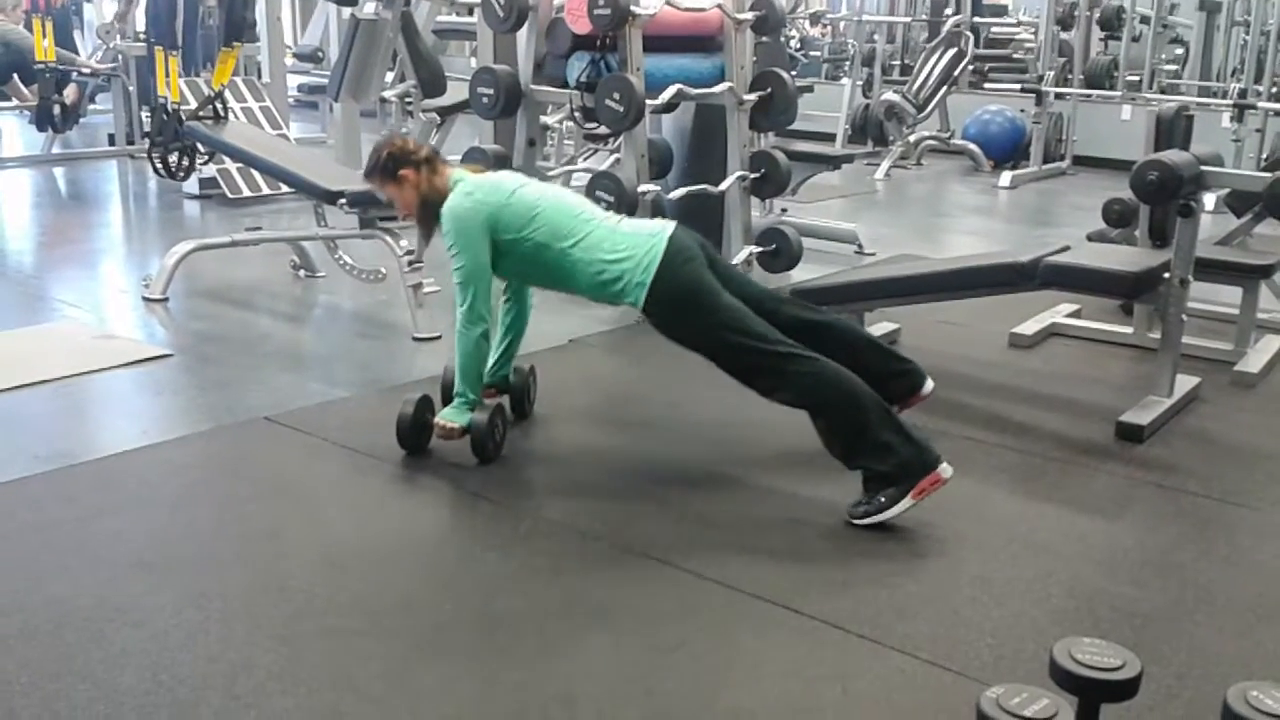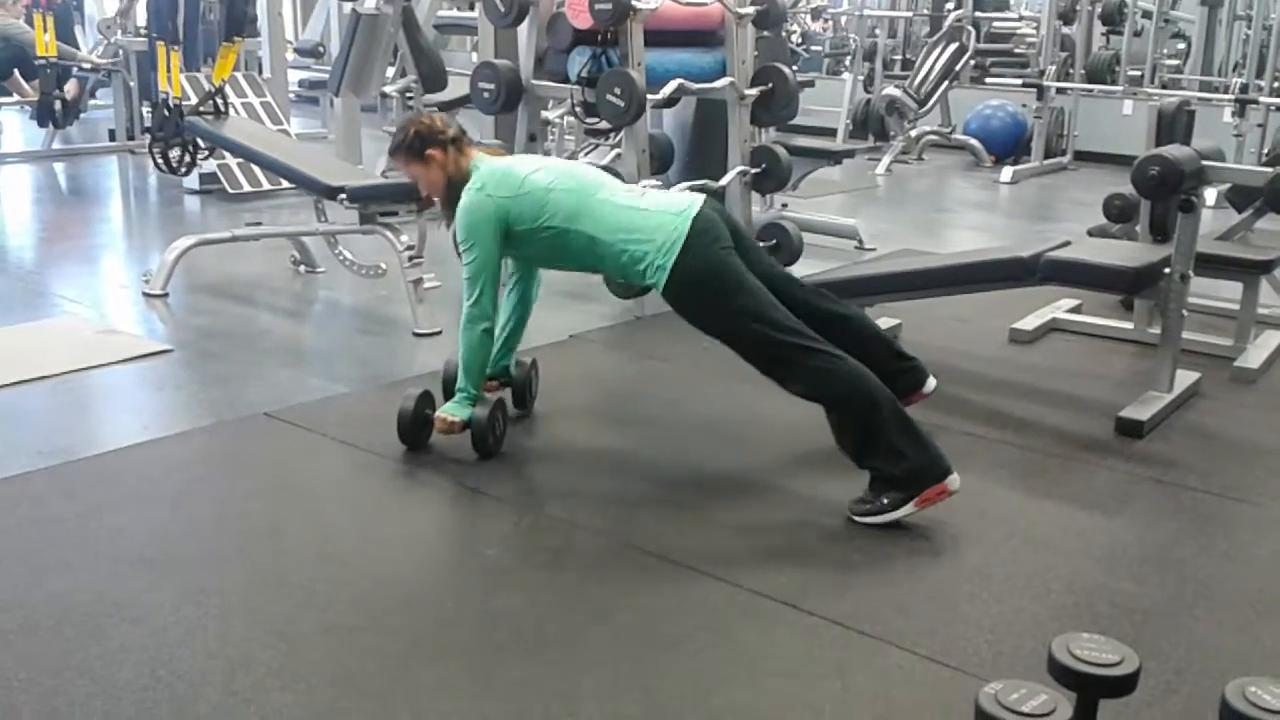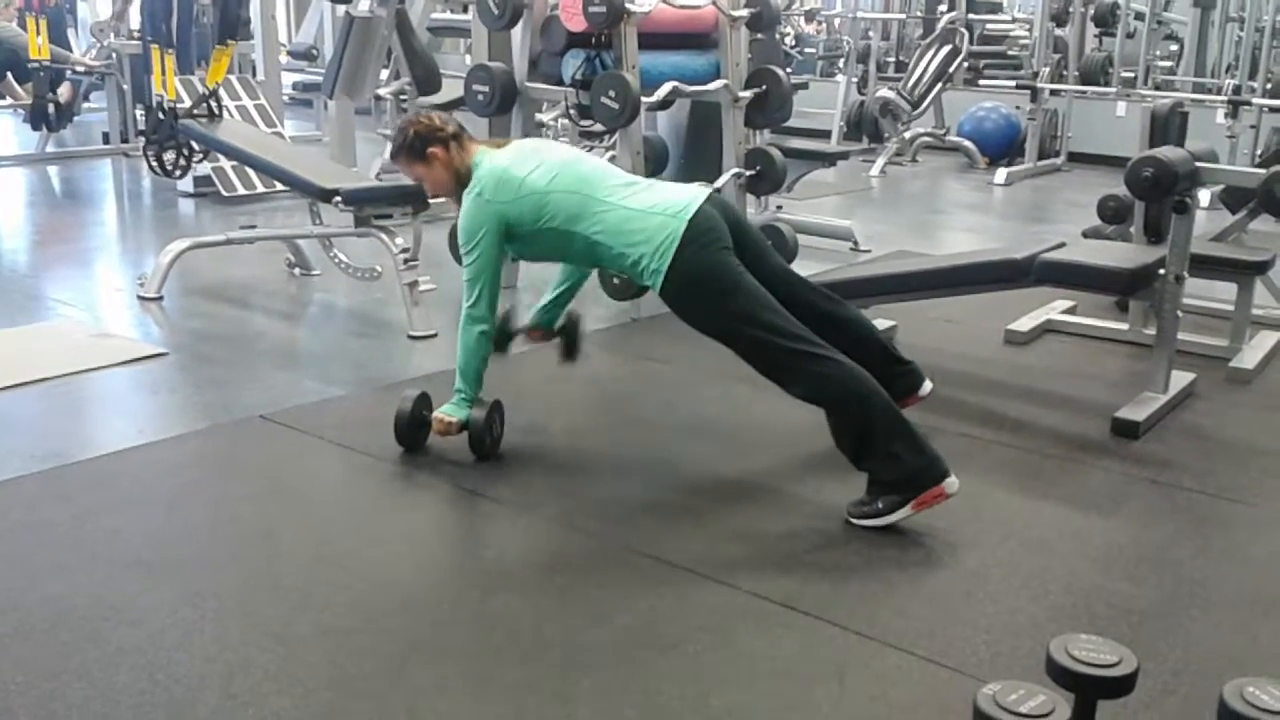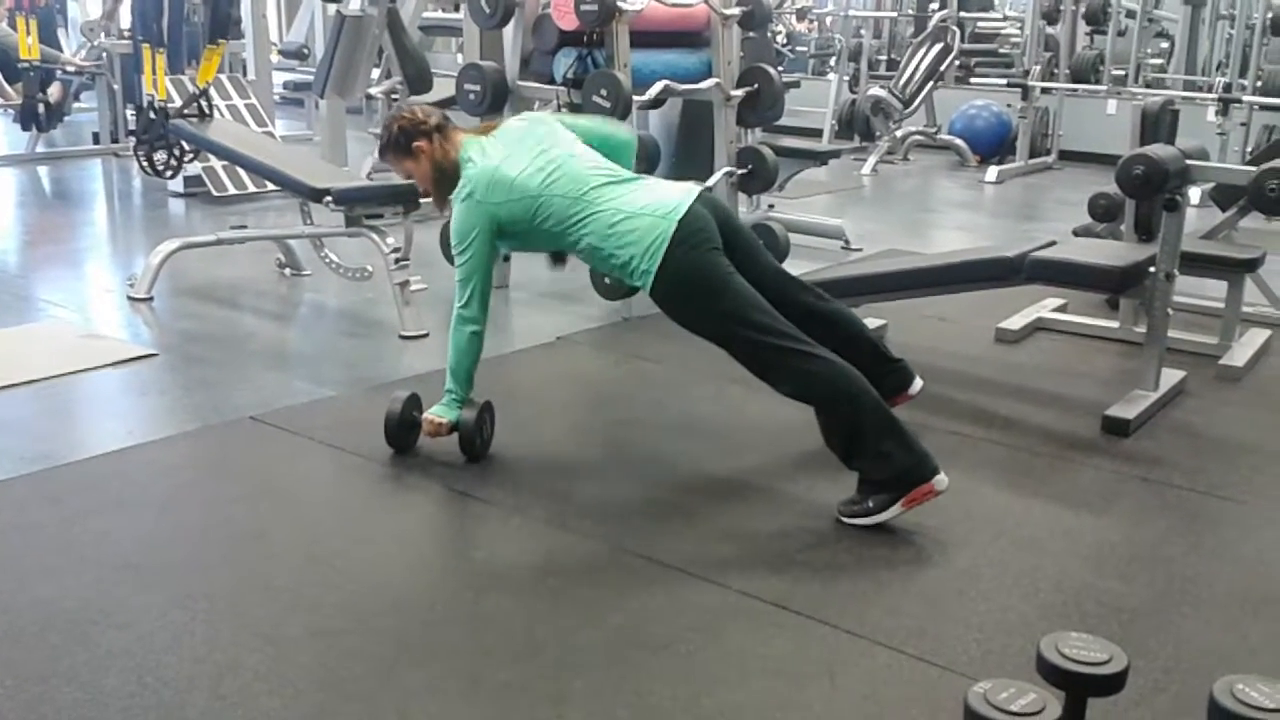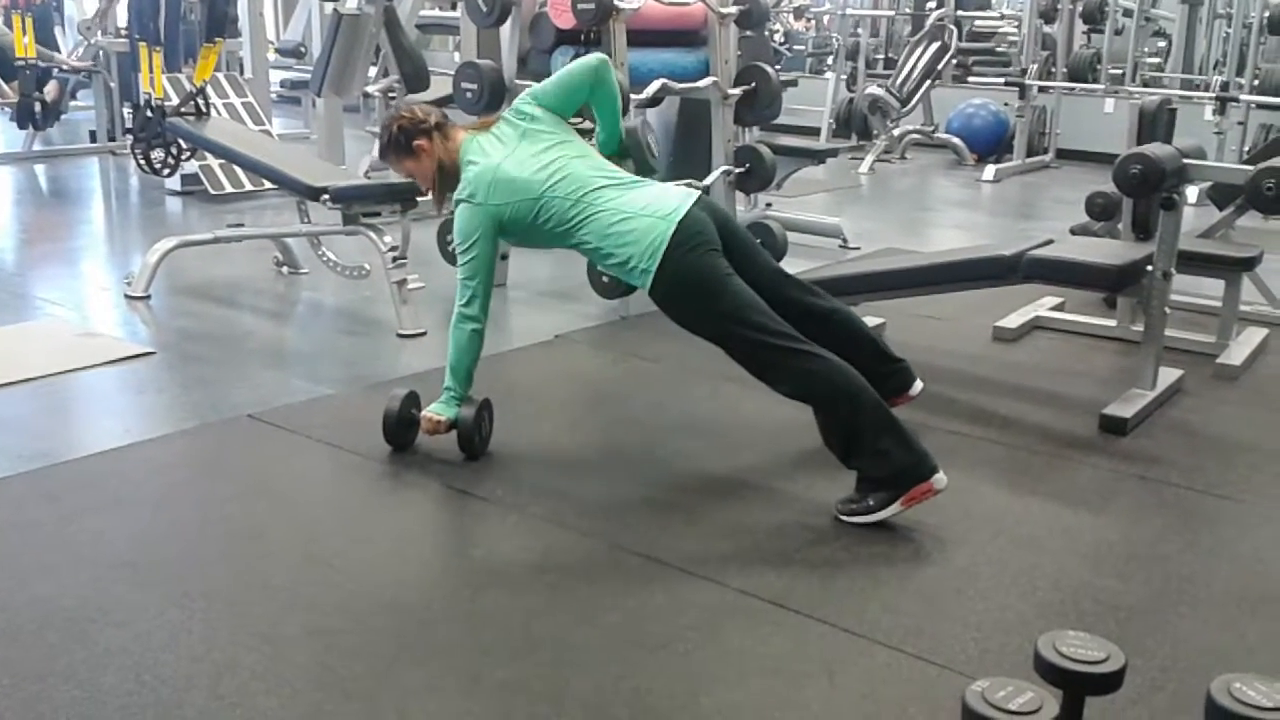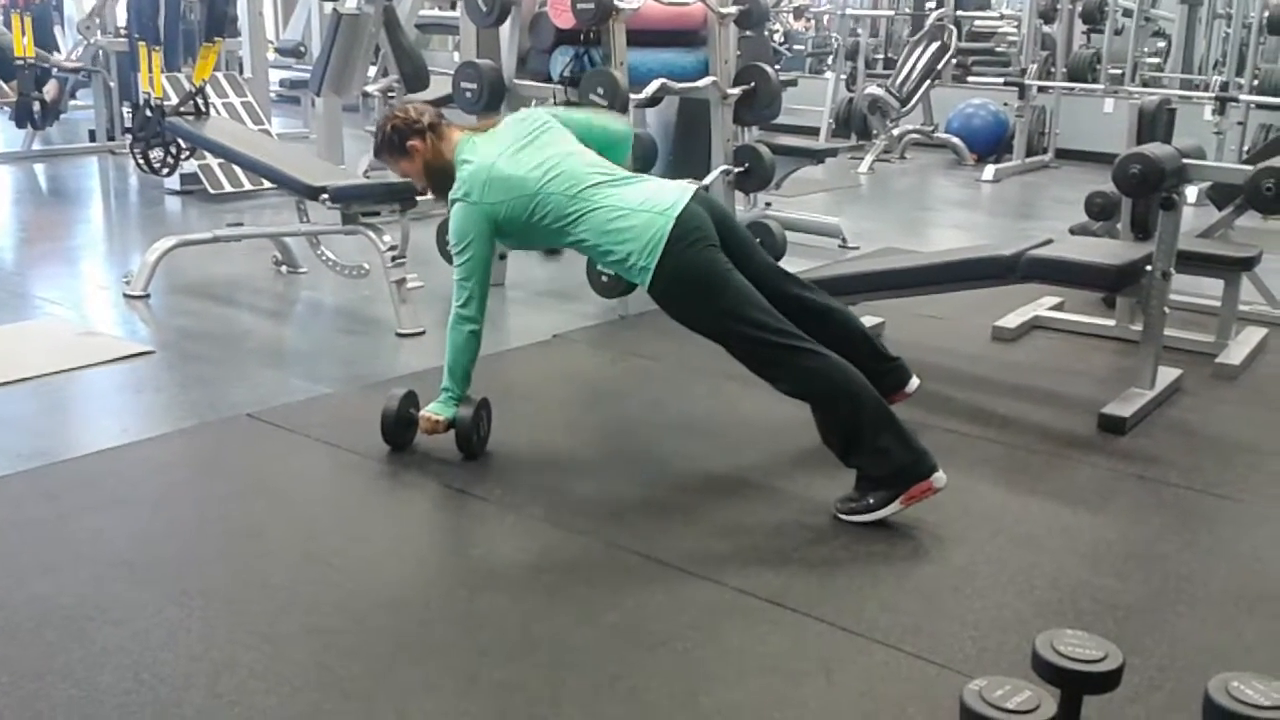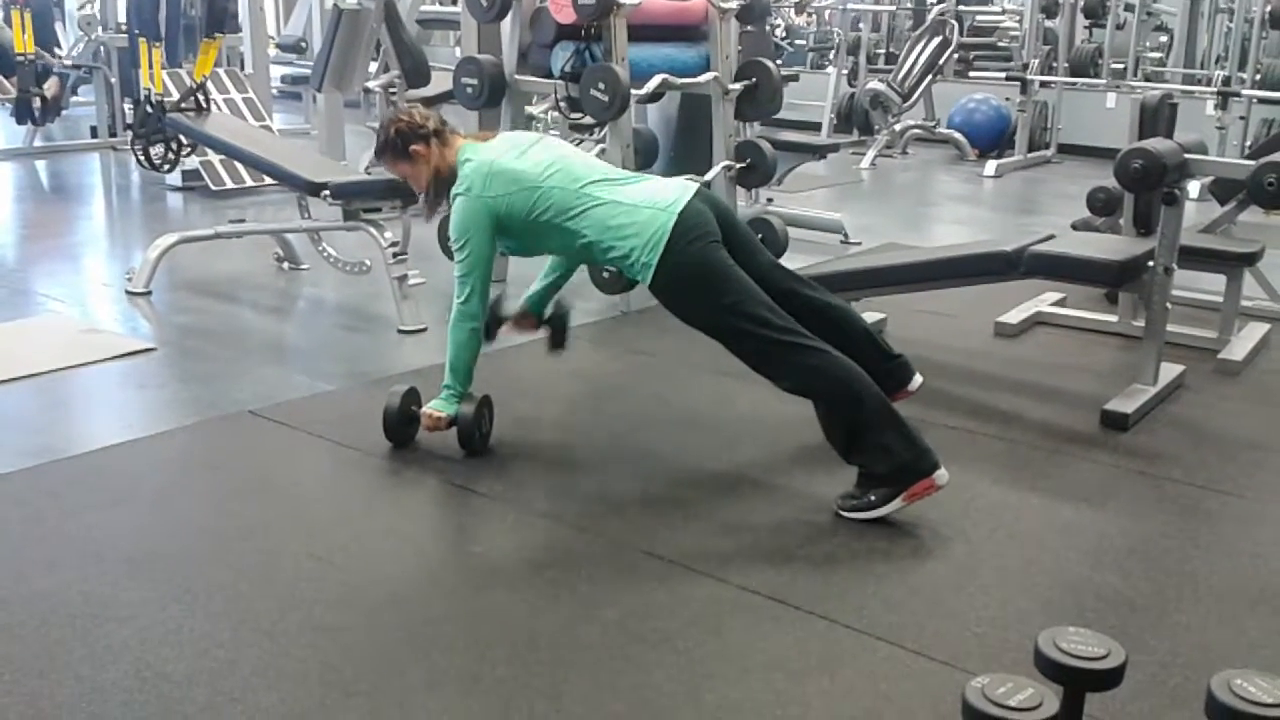
dt=0.2s
person 1, frame 1
left shoulder: (462, 212)
right shoulder: (488, 188)
left elbow: (474, 316)
right elbow: (516, 289)
left wrist: (464, 405)
right wrist: (499, 373)
left hip: (656, 279)
right hip: (670, 242)
left knee: (782, 363)
right knee: (785, 317)
left ankle: (906, 469)
right ankle: (901, 382)
person 1, frame 2
left shoulder: (478, 203)
right shoulder: (514, 167)
left elbow: (478, 309)
right elbow: (524, 274)
left wrist: (465, 399)
right wrist: (497, 366)
left hip: (681, 256)
right hip: (697, 214)
left knee: (799, 353)
right knee: (802, 304)
left ankle: (915, 473)
right ankle: (904, 377)
person 1, frame 3
left shoulder: (482, 202)
right shoulder: (527, 147)
left elbow: (478, 309)
left wrist: (462, 402)
right wrist: (547, 317)
left hip: (678, 254)
right hip: (701, 208)
left knee: (797, 355)
right knee: (804, 303)
left ankle: (912, 477)
right ankle: (900, 382)
person 1, frame 4
left shoulder: (473, 200)
right shoulder: (523, 124)
left elbow: (470, 308)
right elbow: (622, 138)
left wrist: (453, 404)
left hip: (663, 257)
right hip: (692, 207)
left knee: (786, 353)
right knee: (793, 299)
left ankle: (903, 476)
right ankle: (890, 381)
person 1, frame 5
left shoulder: (476, 199)
right shoulder: (523, 113)
left elbow: (471, 306)
right elbow: (601, 66)
left wrist: (452, 400)
right wrist: (612, 141)
left hip: (666, 256)
right hip: (691, 208)
left knee: (786, 354)
right knee: (792, 298)
left ankle: (902, 472)
right ankle: (892, 379)
person 1, frame 6
left shoulder: (470, 198)
right shoulder: (520, 123)
left elbow: (468, 307)
right elbow: (619, 131)
left wrist: (450, 400)
left hip: (665, 252)
right hip: (689, 204)
left knee: (784, 351)
right knee: (789, 297)
left ankle: (902, 471)
right ankle: (888, 378)
person 1, frame 7
left shoulder: (471, 196)
right shoulder: (513, 141)
left elbow: (469, 302)
left wrist: (452, 396)
right wrist: (540, 298)
left hip: (669, 248)
right hip: (689, 202)
left knee: (786, 346)
right knee: (791, 295)
left ankle: (902, 468)
right ankle: (891, 374)
